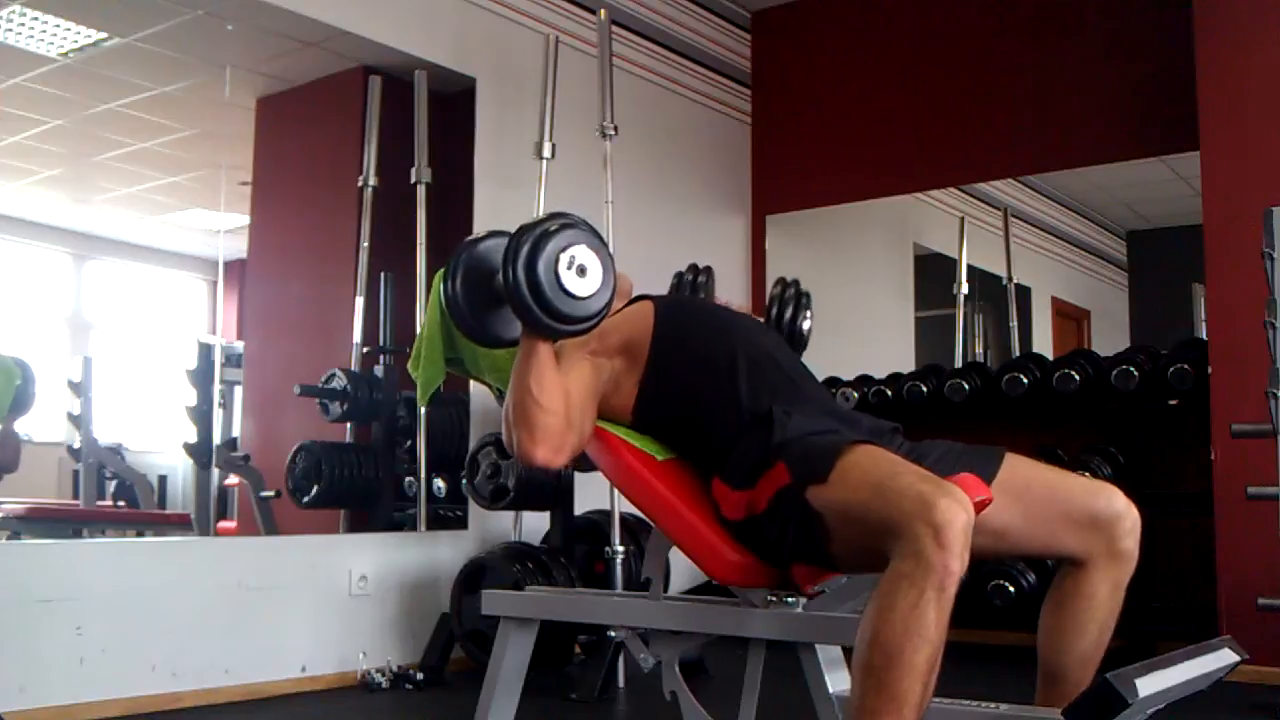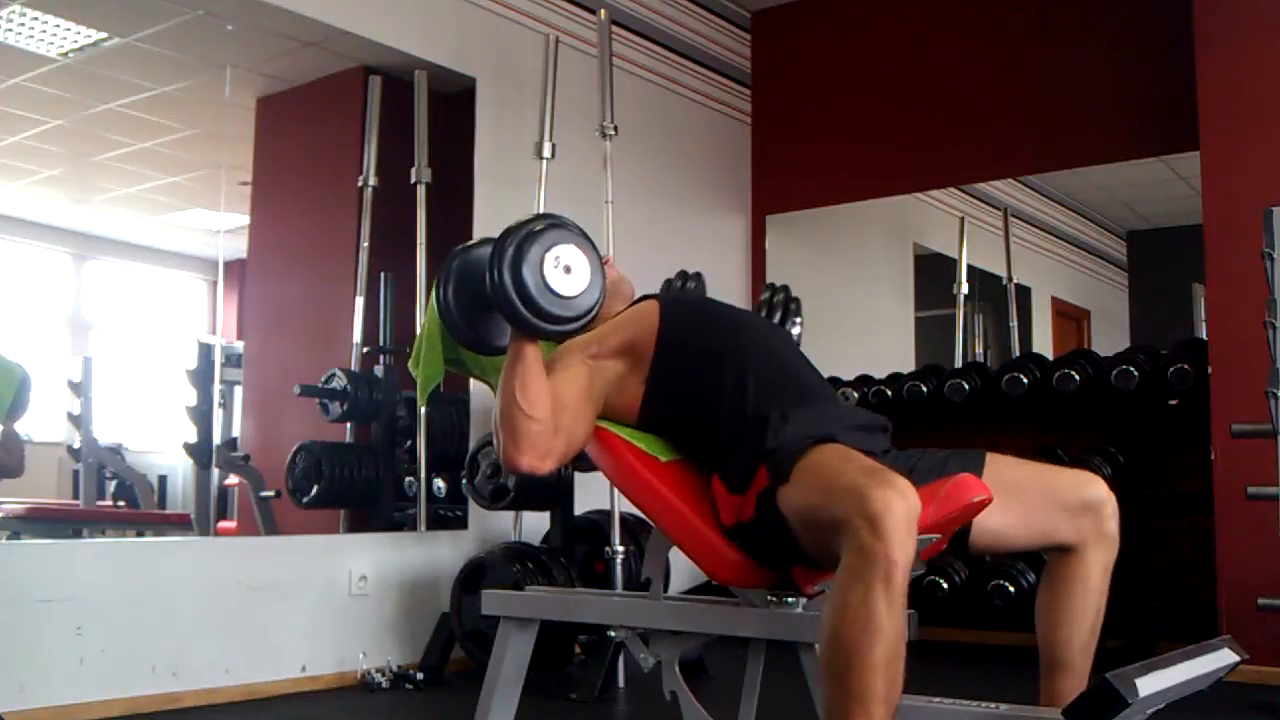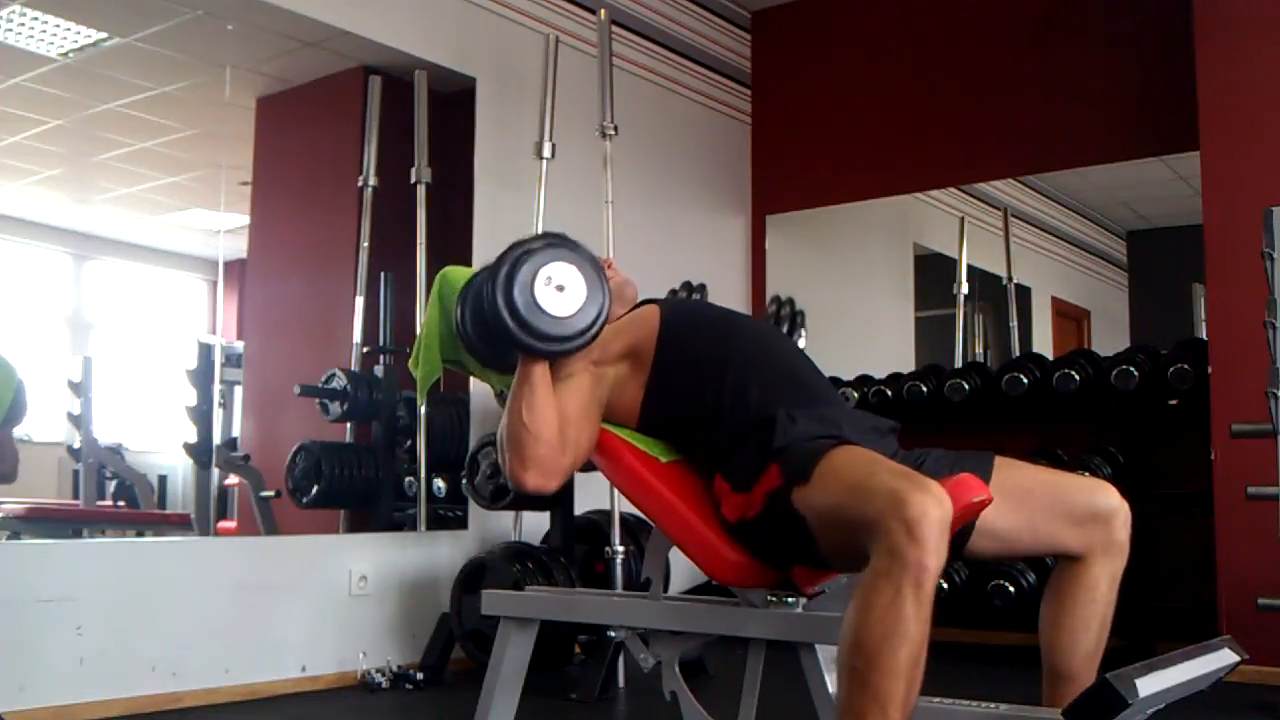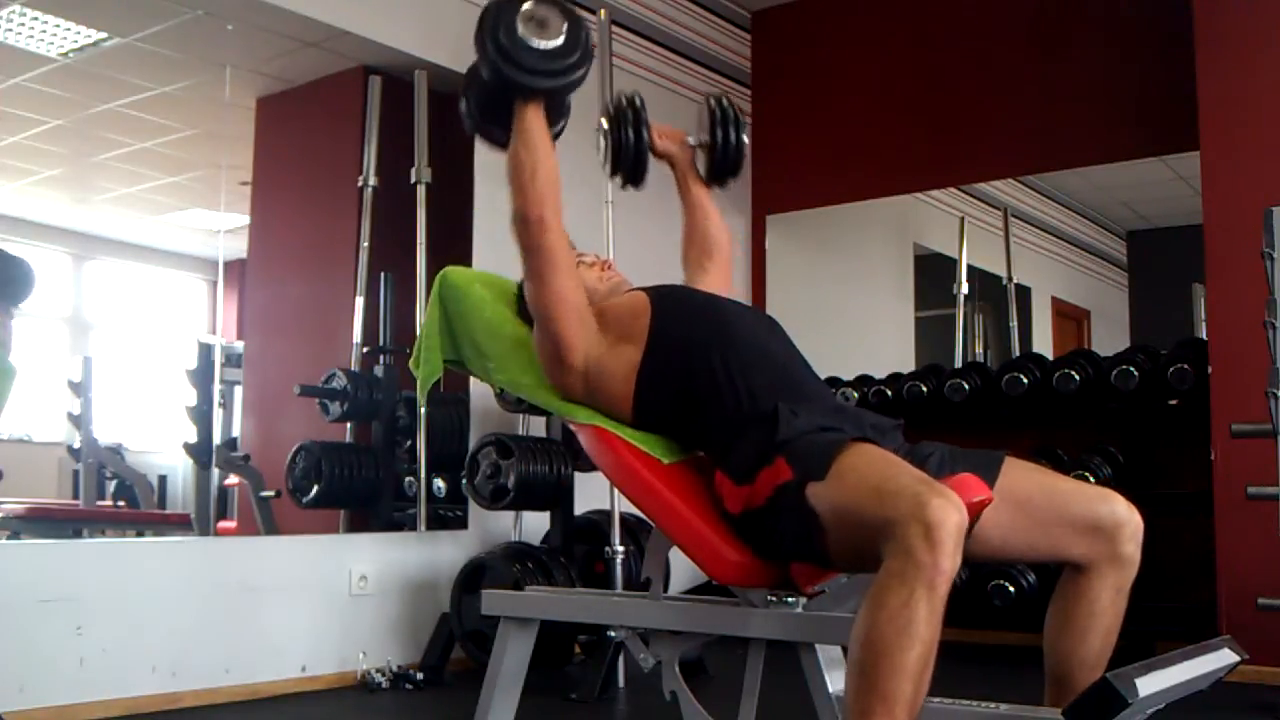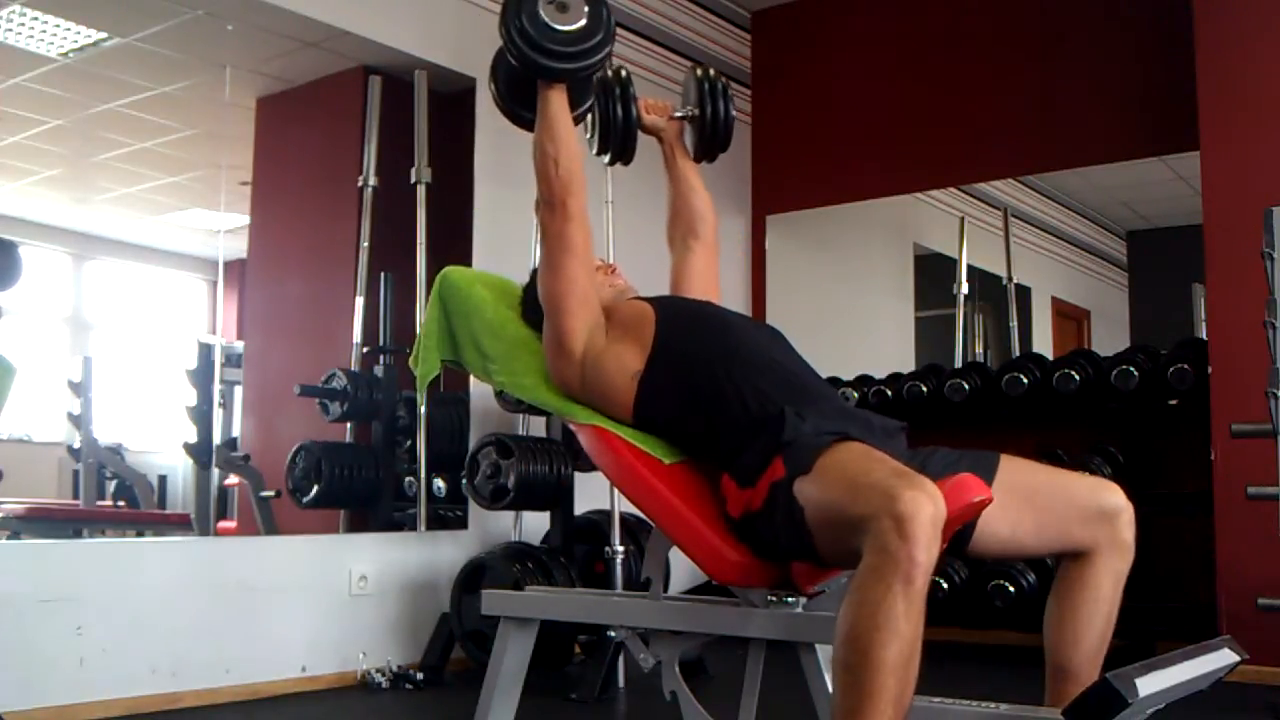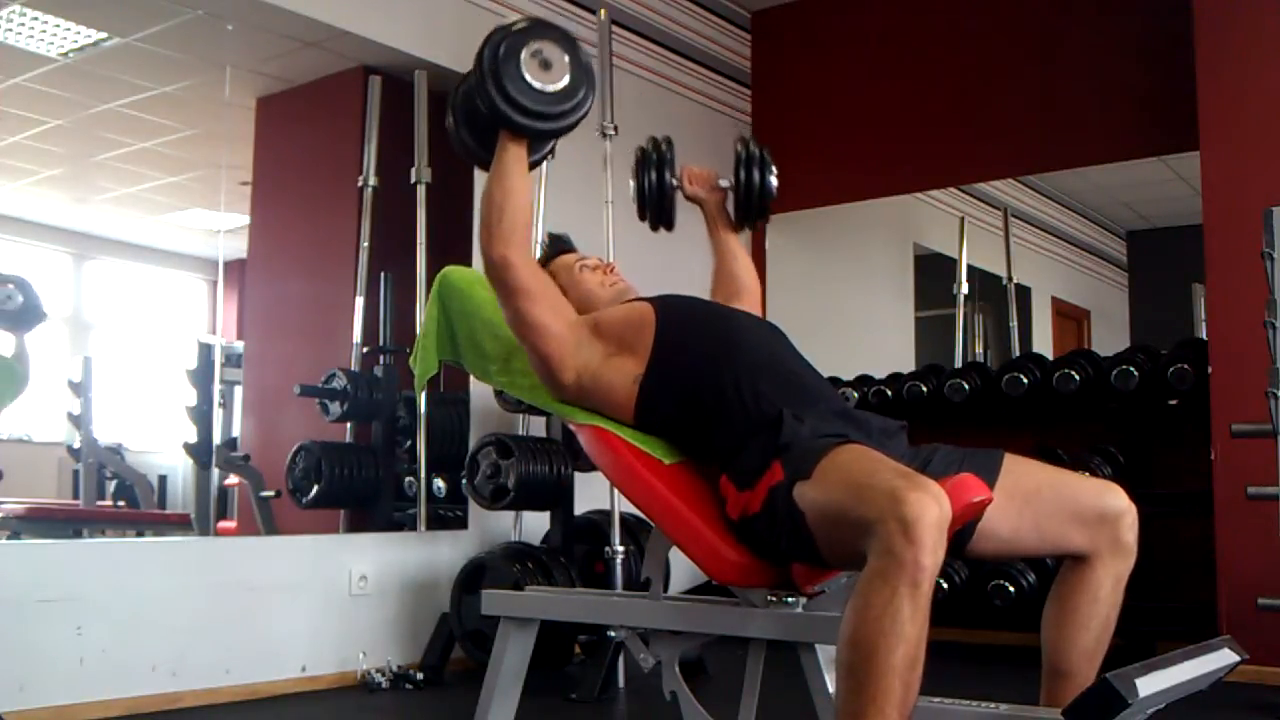
dt=0.7s
person 1, frame 1
left shoulder: (659, 326)
right shoulder: (589, 344)
right elbow: (542, 445)
left wrist: (743, 326)
left hip: (858, 435)
right hip: (779, 453)
left knee: (1110, 522)
right knee: (938, 524)
person 1, frame 2
left shoulder: (663, 324)
right shoulder: (593, 349)
right elbow: (530, 452)
left hip: (861, 452)
right hip: (778, 460)
left knee: (1091, 506)
right knee: (884, 513)
person 1, frame 3
left shoulder: (666, 332)
right shoulder: (593, 356)
right elbow: (534, 469)
left wrist: (765, 346)
right wrist: (536, 347)
left hip: (863, 441)
right hip: (782, 456)
left knee: (1102, 516)
right knee: (915, 517)
person 1, frame 4
left shoulder: (665, 318)
right shoulder: (578, 341)
left elbow: (713, 254)
right elbow: (536, 222)
left wrist: (685, 169)
right wrist: (530, 107)
left hip: (861, 437)
right hip: (778, 455)
left knee: (1113, 528)
right knee: (934, 524)
person 1, frame 5
left shoulder: (674, 323)
right shoulder: (582, 343)
left elbow: (696, 236)
right elbow: (562, 202)
left wrist: (672, 142)
right wrist: (553, 88)
left hip: (864, 439)
right hip: (780, 459)
left knee: (1105, 513)
right knee: (908, 514)
person 1, frame 6
left shoulder: (668, 331)
right shoulder: (579, 348)
left elbow: (745, 312)
right elbow: (504, 258)
left wrist: (716, 215)
right wrist: (514, 139)
left hip: (866, 440)
right hip: (781, 460)
left knee: (1109, 515)
right knee: (914, 519)
